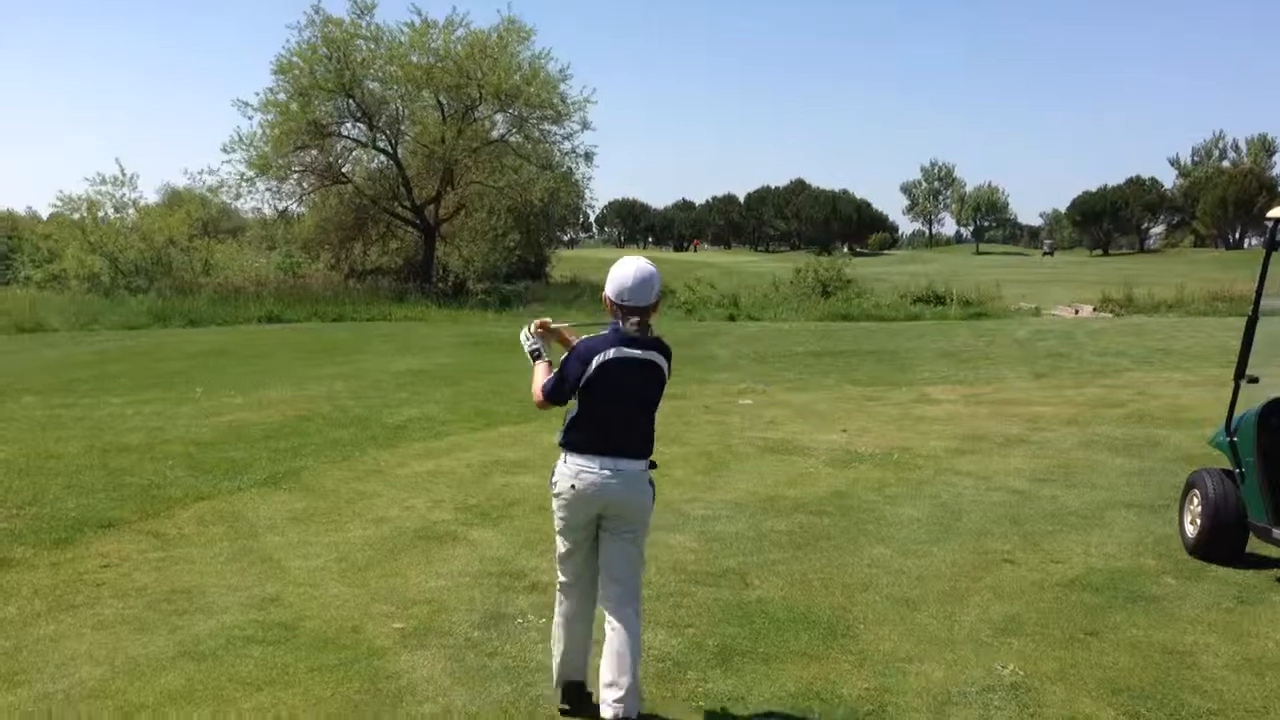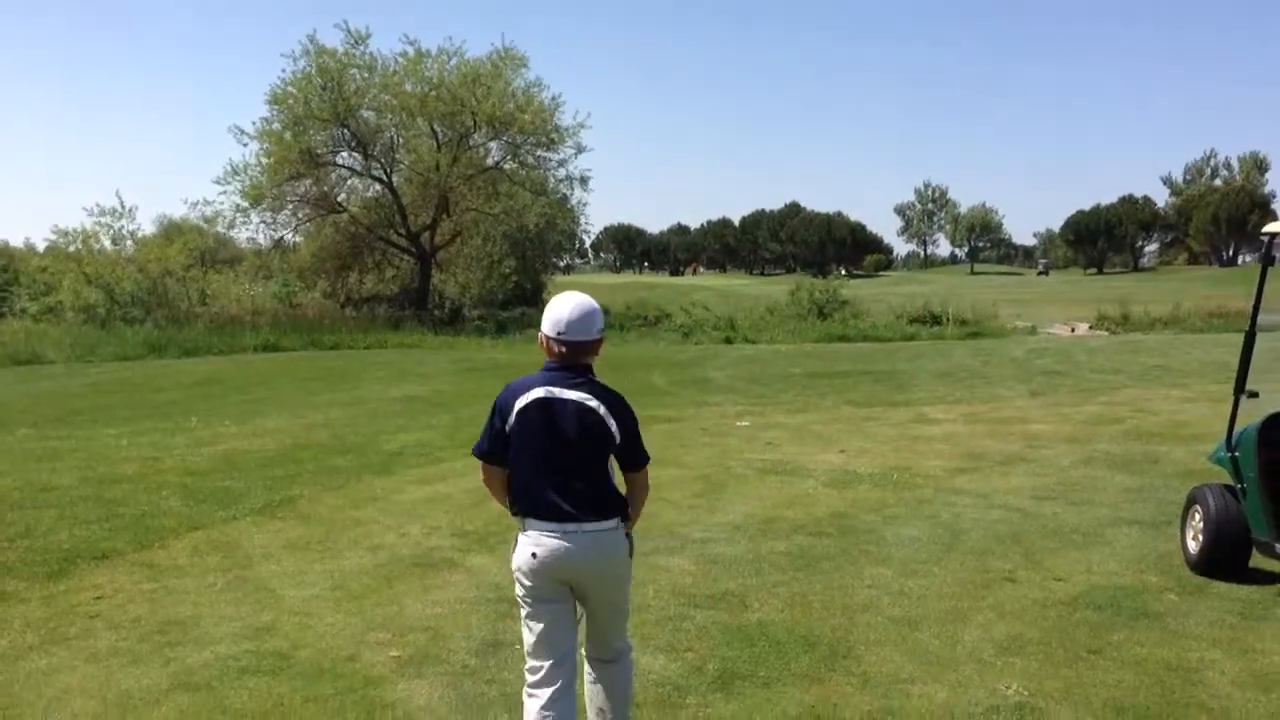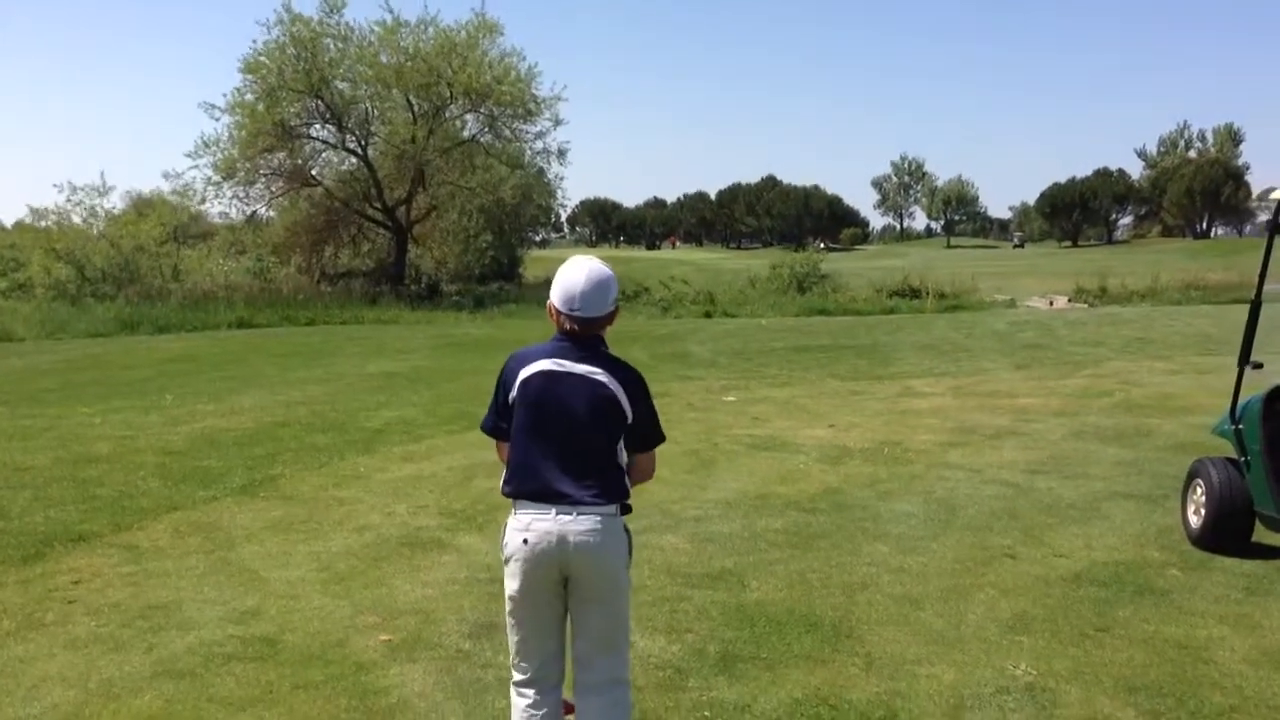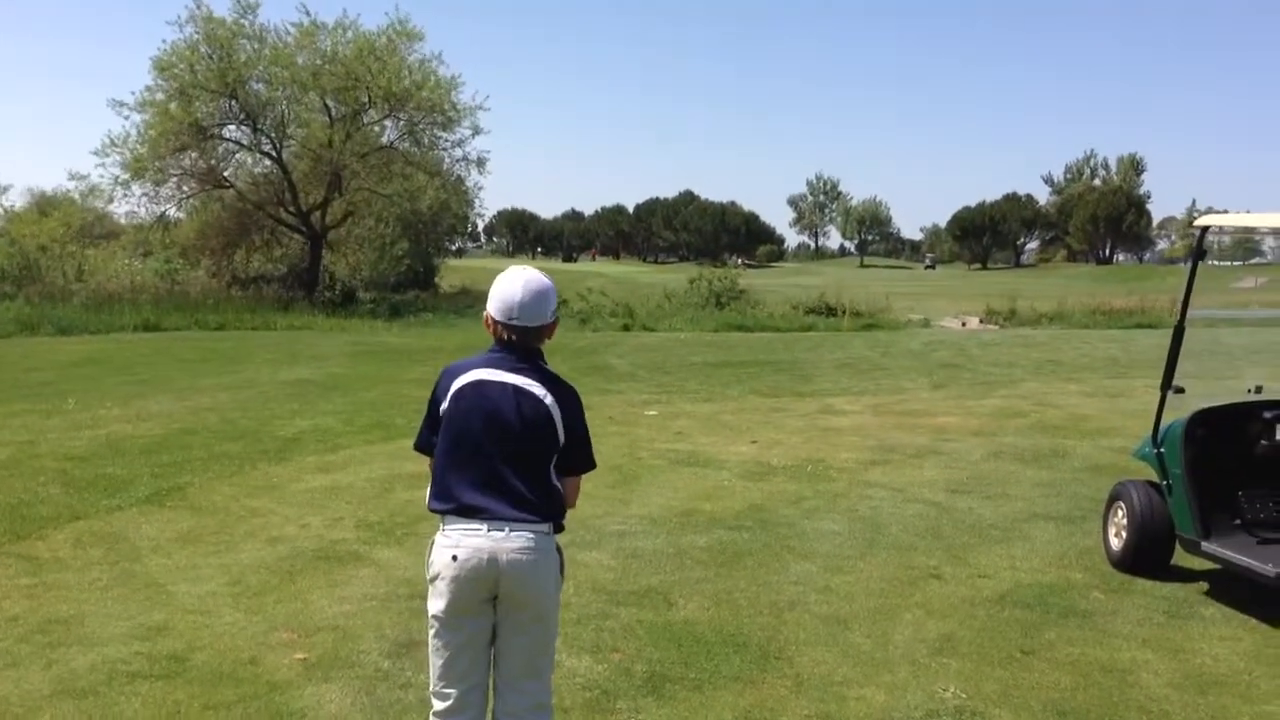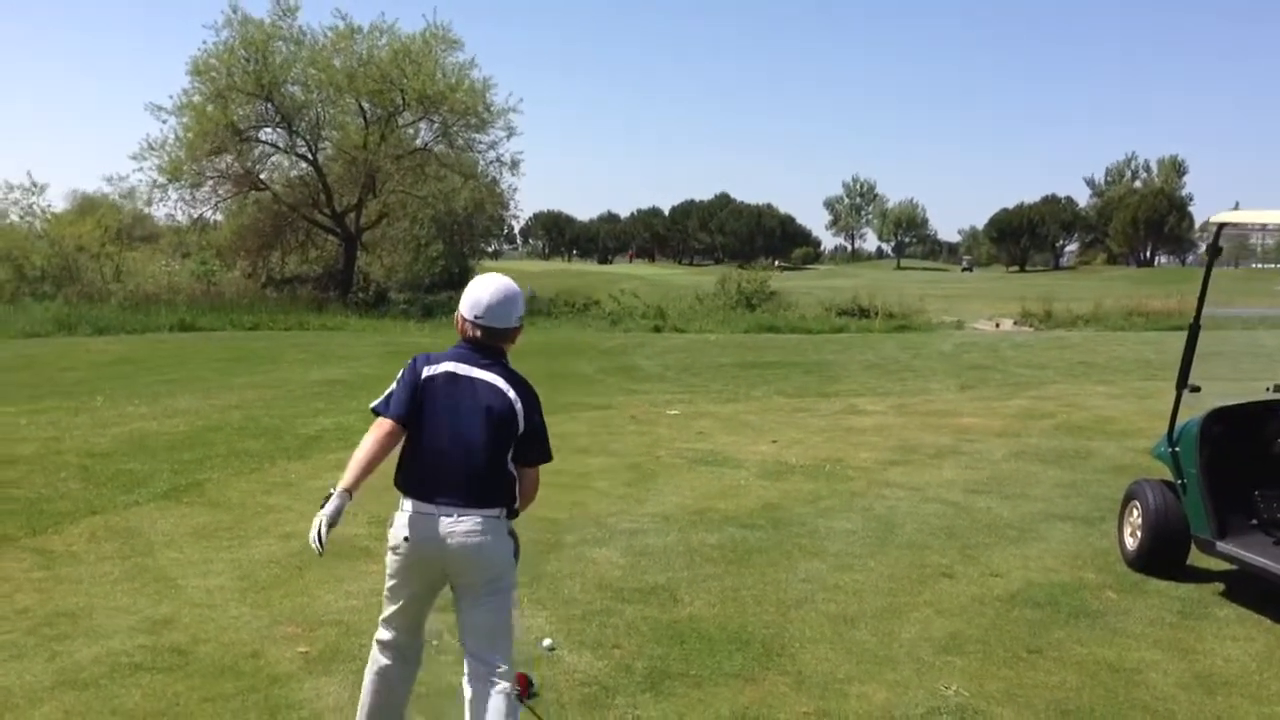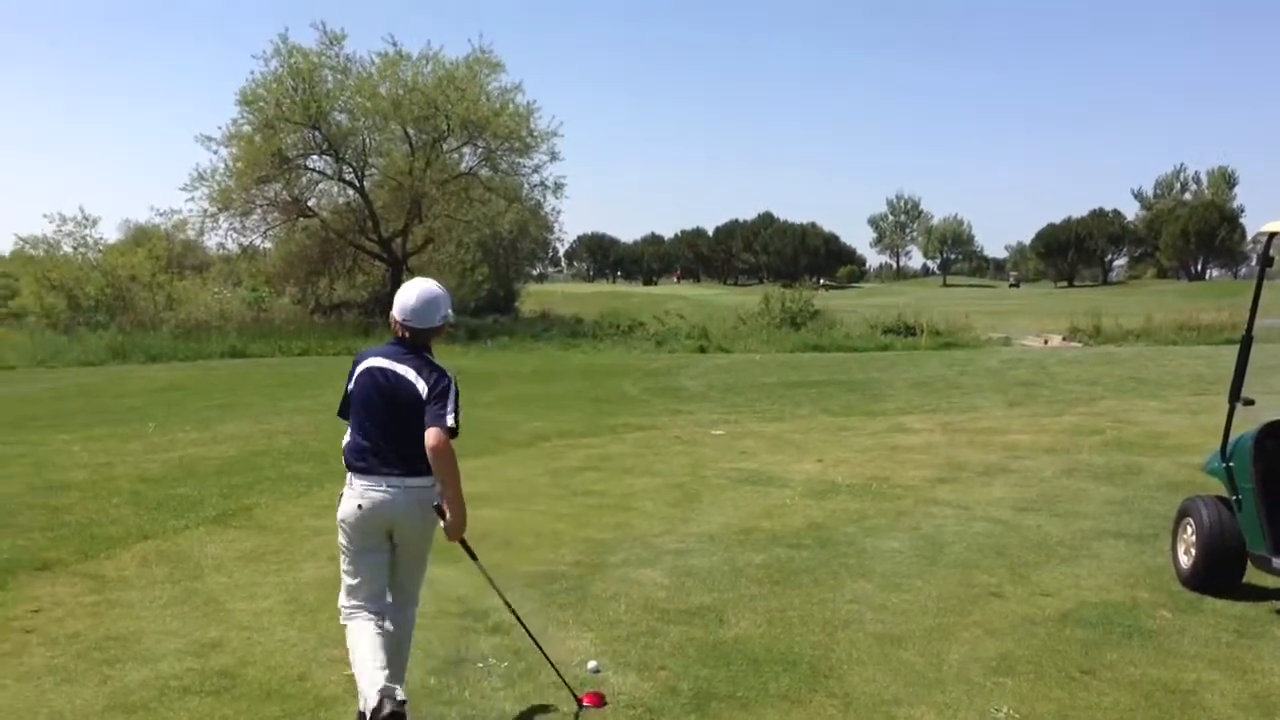
dt=0.7s
person 1, frame 1
left shoulder: (590, 351)
right shoulder: (661, 356)
left elbow: (543, 399)
left wrist: (538, 355)
right wrist: (562, 337)
left hip: (579, 475)
right hip: (632, 482)
left knee: (573, 586)
right knee: (621, 597)
person 1, frame 2
left shoulder: (514, 397)
right shoulder: (611, 403)
left elbow: (491, 473)
right elbow: (638, 483)
right wrist: (624, 528)
left hip: (538, 545)
right hip: (603, 543)
left knee: (546, 674)
right knee: (610, 653)
person 1, frame 3
left shoulder: (520, 367)
right shoulder: (624, 379)
left elbow: (505, 452)
right elbow: (643, 471)
left hip: (530, 528)
right hip: (599, 531)
left knee: (532, 678)
right knee: (603, 676)
person 1, frame 4
left shoulder: (454, 379)
right shoulder: (560, 396)
left elbow: (435, 466)
right elbow: (569, 495)
left hip: (459, 545)
right hip: (532, 550)
person 1, frame 5
left shoulder: (424, 368)
right shoulder: (518, 393)
left elbow: (384, 432)
right elbow: (528, 485)
left wrist: (341, 494)
left hip: (418, 526)
right hip: (483, 534)
left knee: (395, 642)
right knee: (490, 670)
person 1, frame 6
left shoulder: (362, 365)
right shoulder: (436, 378)
right elbow: (437, 444)
right wrist: (456, 509)
left hip: (362, 496)
right hip: (416, 499)
left knee: (361, 608)
right knee: (401, 604)
